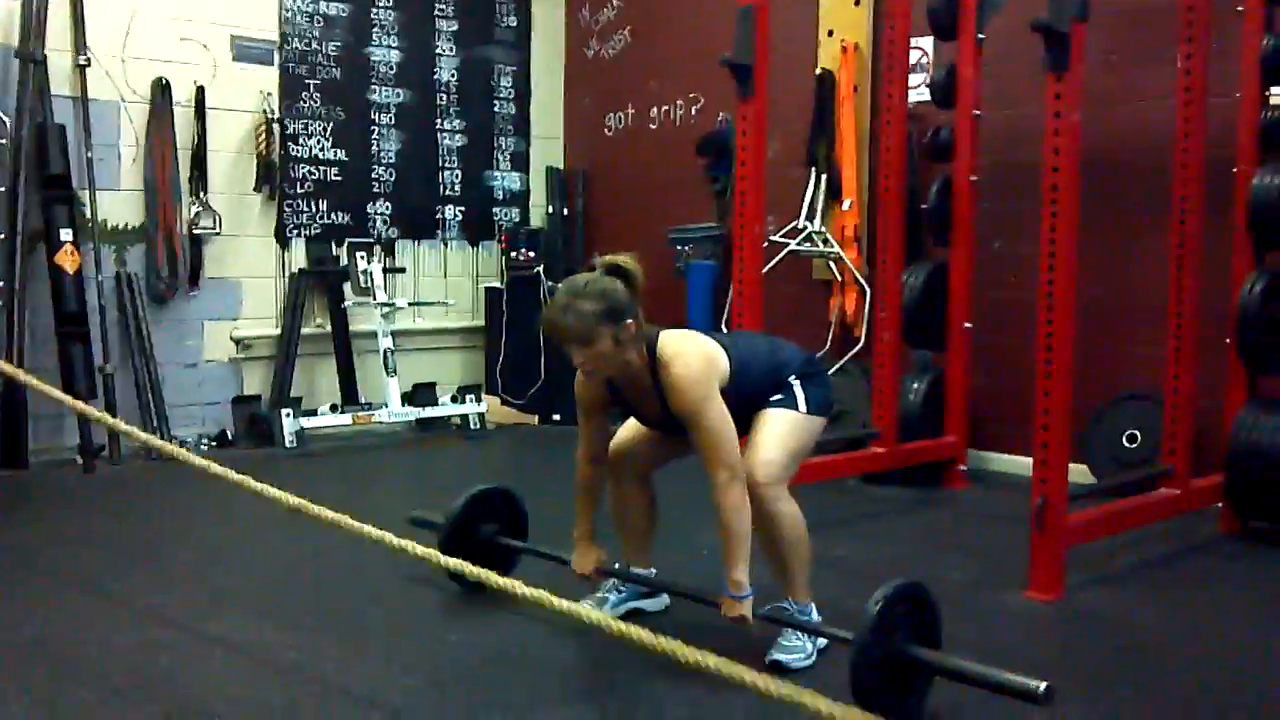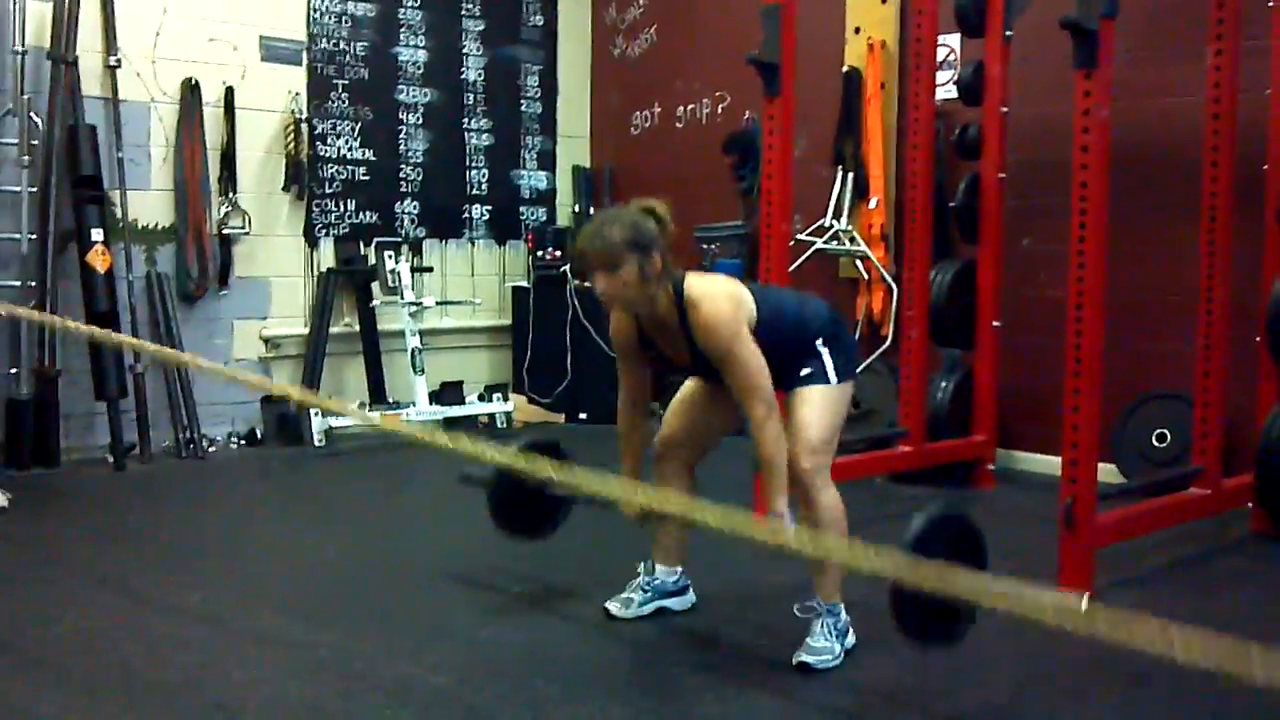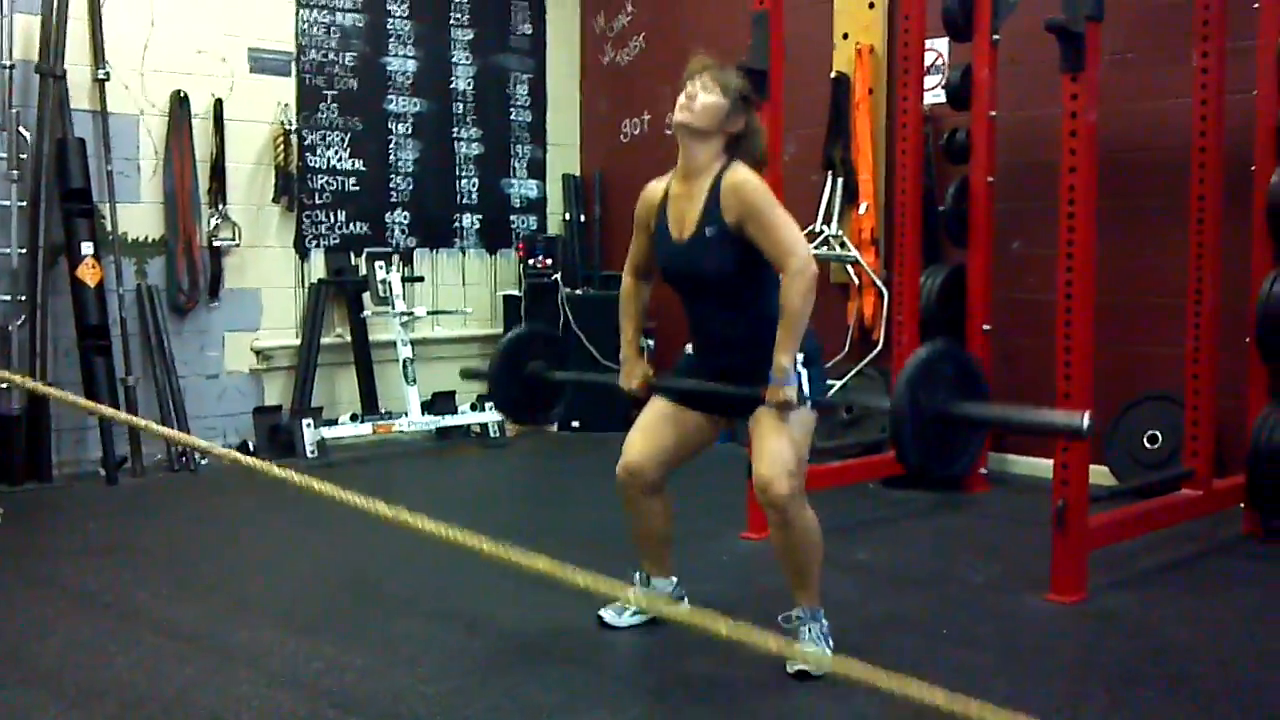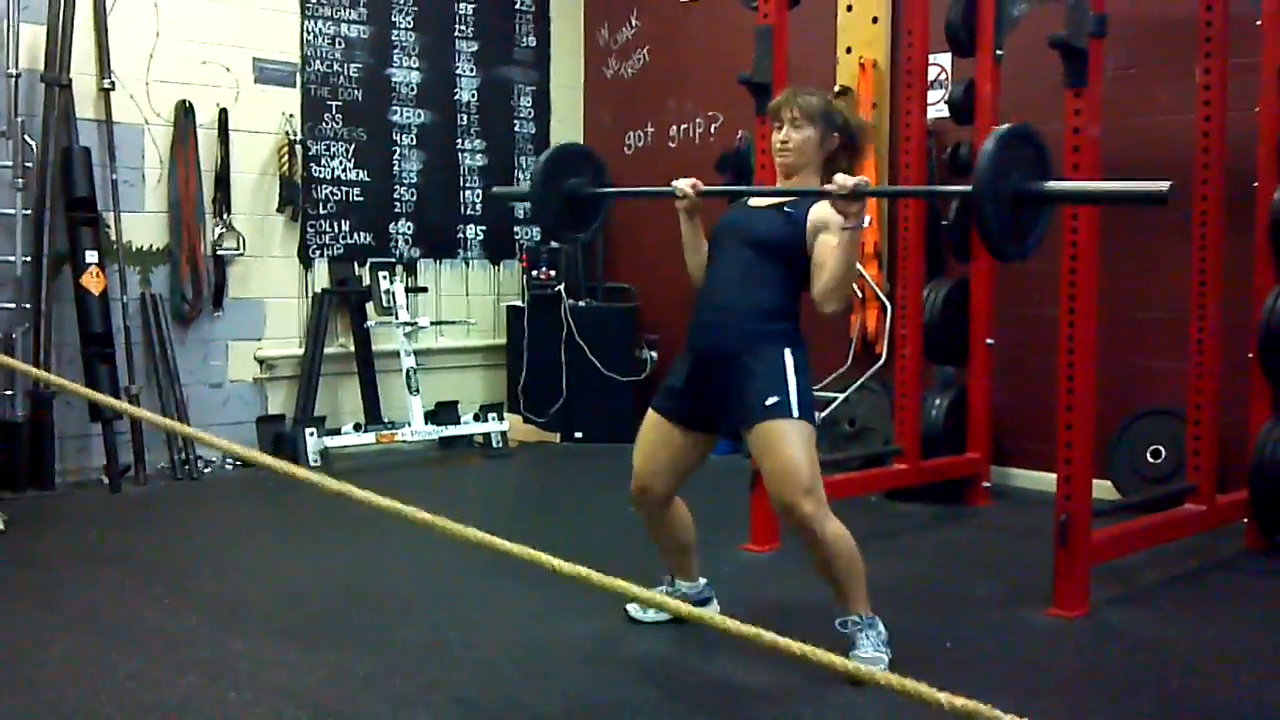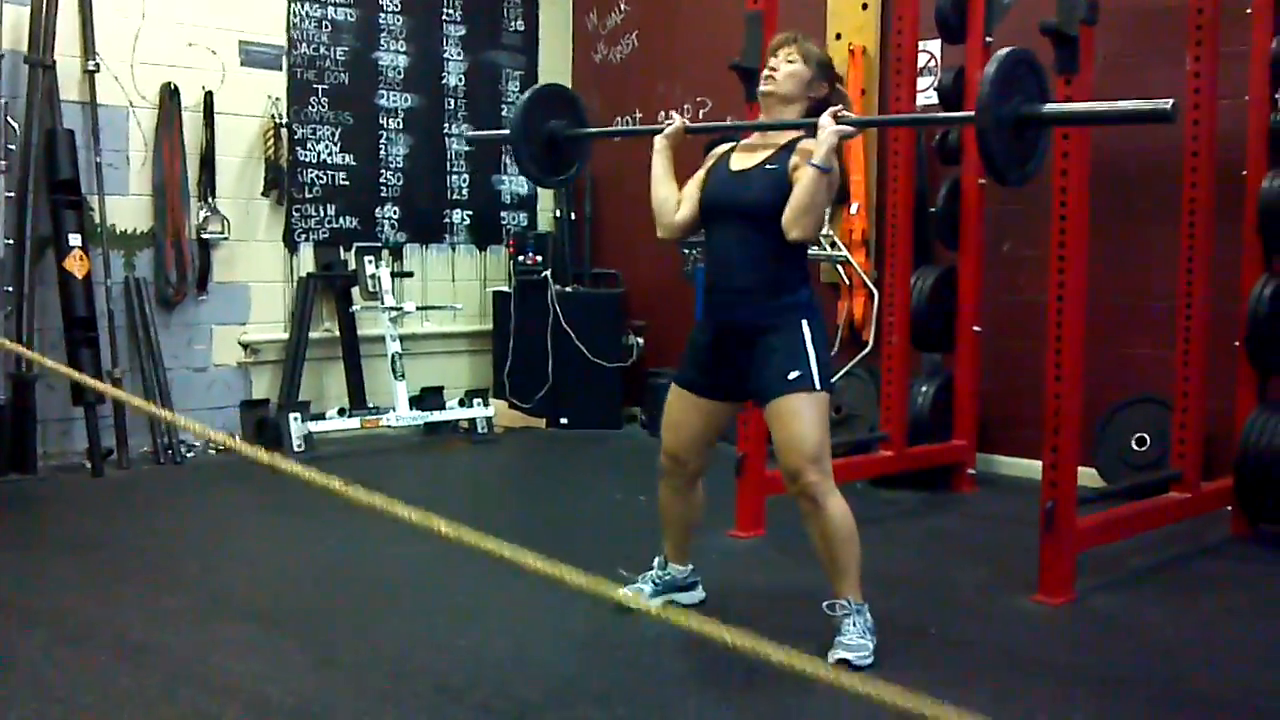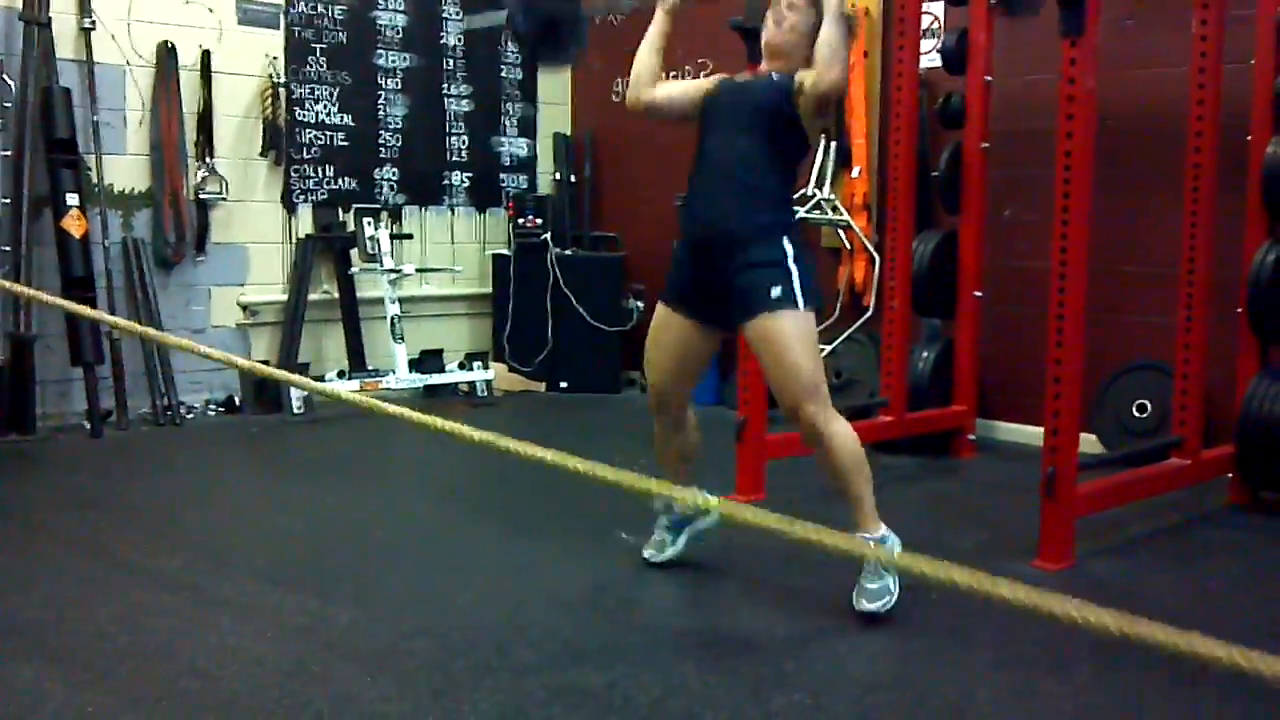
dt=0.7s
person 1, frame 1
left shoulder: (682, 370)
right shoulder: (593, 379)
left elbow: (727, 479)
right elbow: (591, 460)
left wrist: (738, 585)
right wrist: (584, 542)
left hip: (789, 382)
right hip: (732, 389)
left knee: (761, 479)
right knee: (623, 457)
left ankle: (802, 613)
right ankle: (640, 580)
person 1, frame 2
left shoulder: (711, 310)
right shoulder: (626, 322)
left elbow: (763, 415)
right elbow: (633, 405)
left wrist: (779, 510)
right wrist: (629, 484)
left hip: (816, 346)
right hip: (748, 353)
left knee: (806, 466)
right knee: (671, 448)
left ankle: (831, 616)
right ankle: (667, 578)
person 1, frame 3
left shoulder: (743, 186)
right shoulder: (655, 197)
left elbow: (802, 270)
right elbow: (636, 276)
left wrist: (783, 369)
right wrist: (630, 355)
left hip: (775, 361)
right hip: (708, 360)
left knee: (777, 487)
right knee: (634, 471)
left ankle: (811, 620)
right ankle: (658, 586)
person 1, frame 4
left shoulder: (823, 213)
right shoulder: (748, 202)
left elbow: (830, 301)
left wrist: (850, 220)
right wrist: (689, 215)
left hip: (768, 360)
right hip: (698, 361)
left knee: (802, 506)
right knee: (647, 488)
left ankle: (864, 624)
right ankle: (689, 587)
person 1, frame 5
left shoulder: (809, 152)
right shoulder: (721, 154)
left elbow: (798, 229)
right elbow: (670, 224)
left wrist: (825, 149)
right wrist: (663, 147)
left hip: (785, 331)
right hip: (717, 331)
left knee: (807, 477)
right knee: (677, 461)
left ankle: (852, 611)
right ankle: (677, 573)
person 1, frame 6
left shoulder: (807, 85)
right shoulder: (725, 84)
left elbow: (830, 80)
right elbow: (642, 94)
left hip: (764, 255)
right hip: (697, 255)
left knee: (807, 406)
right knee: (664, 396)
left ankle: (876, 541)
right ankle: (684, 506)
